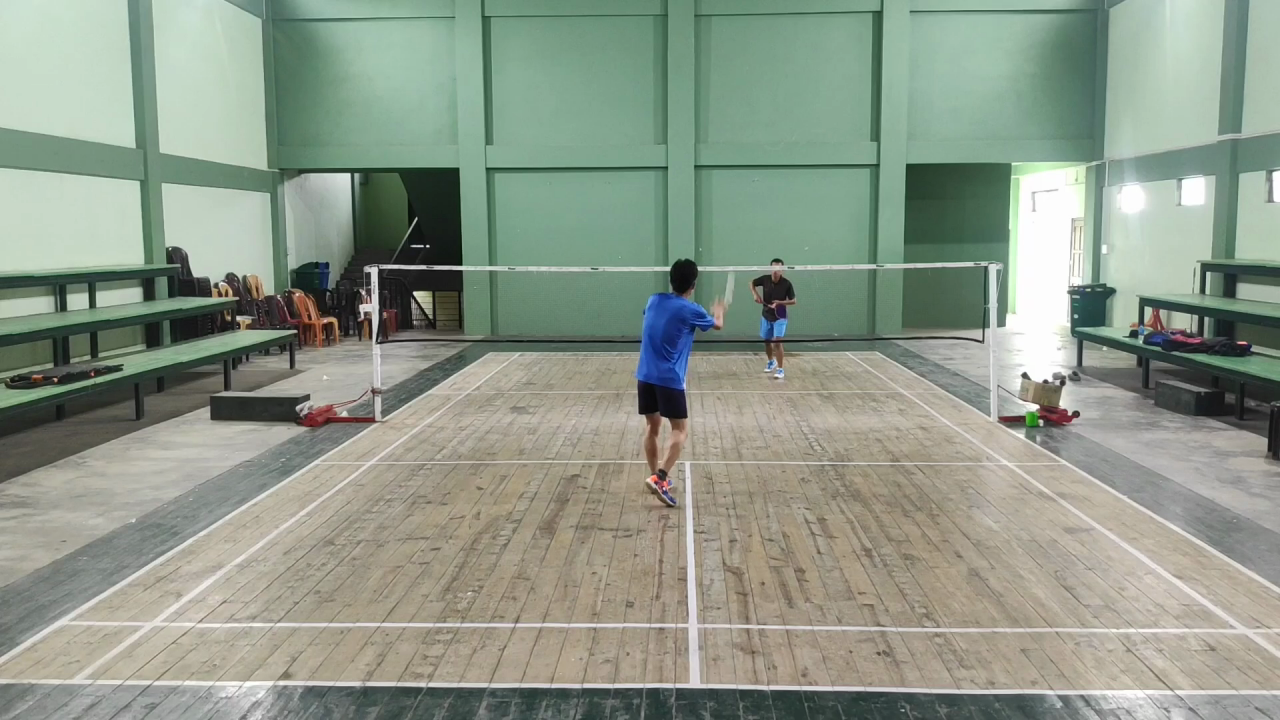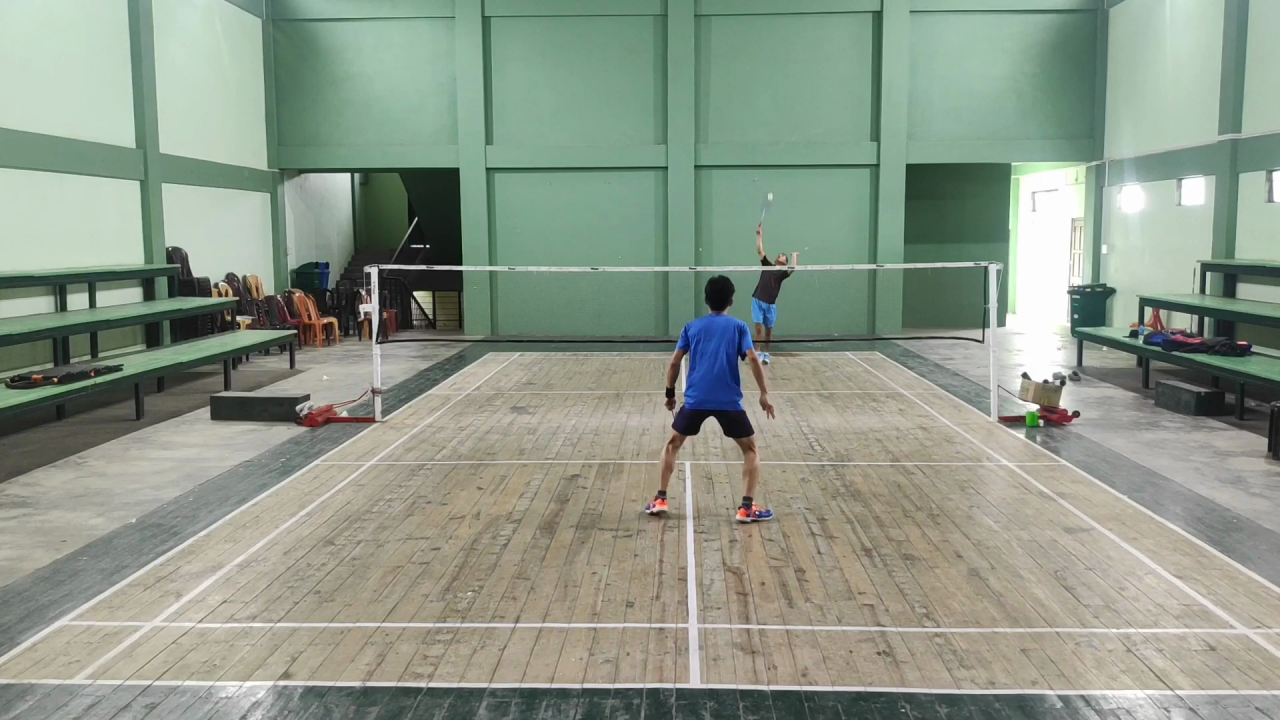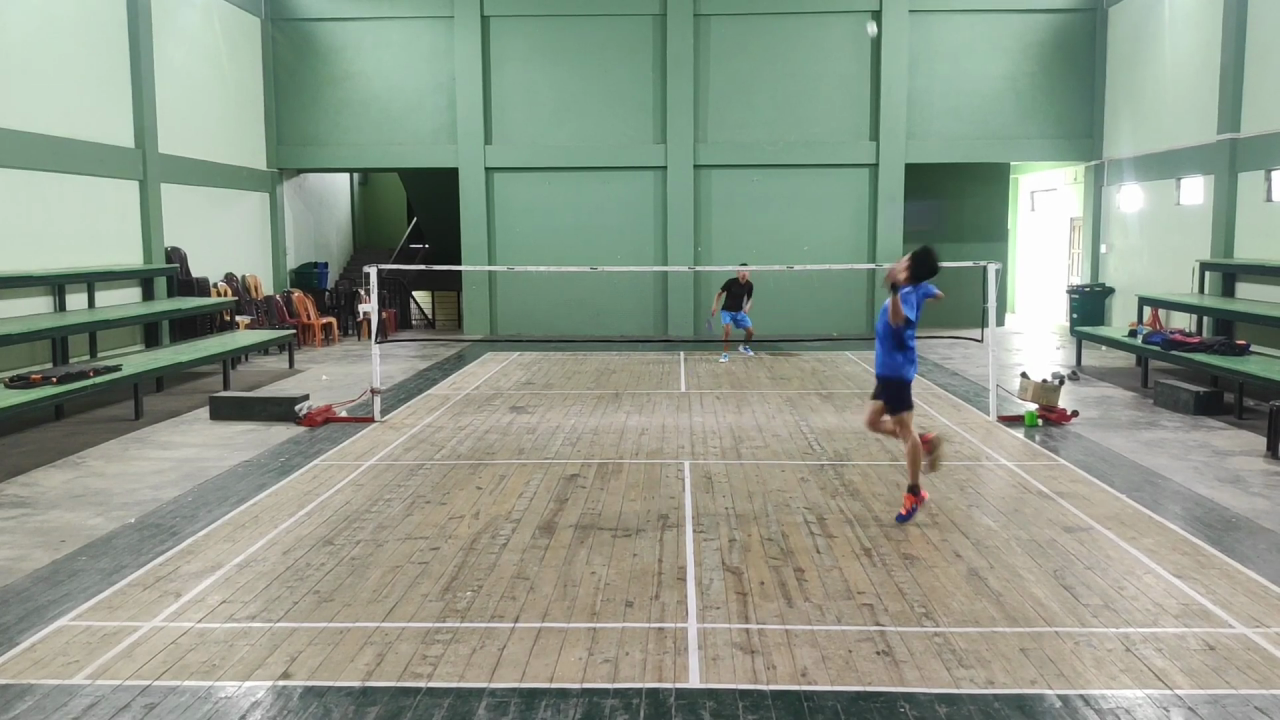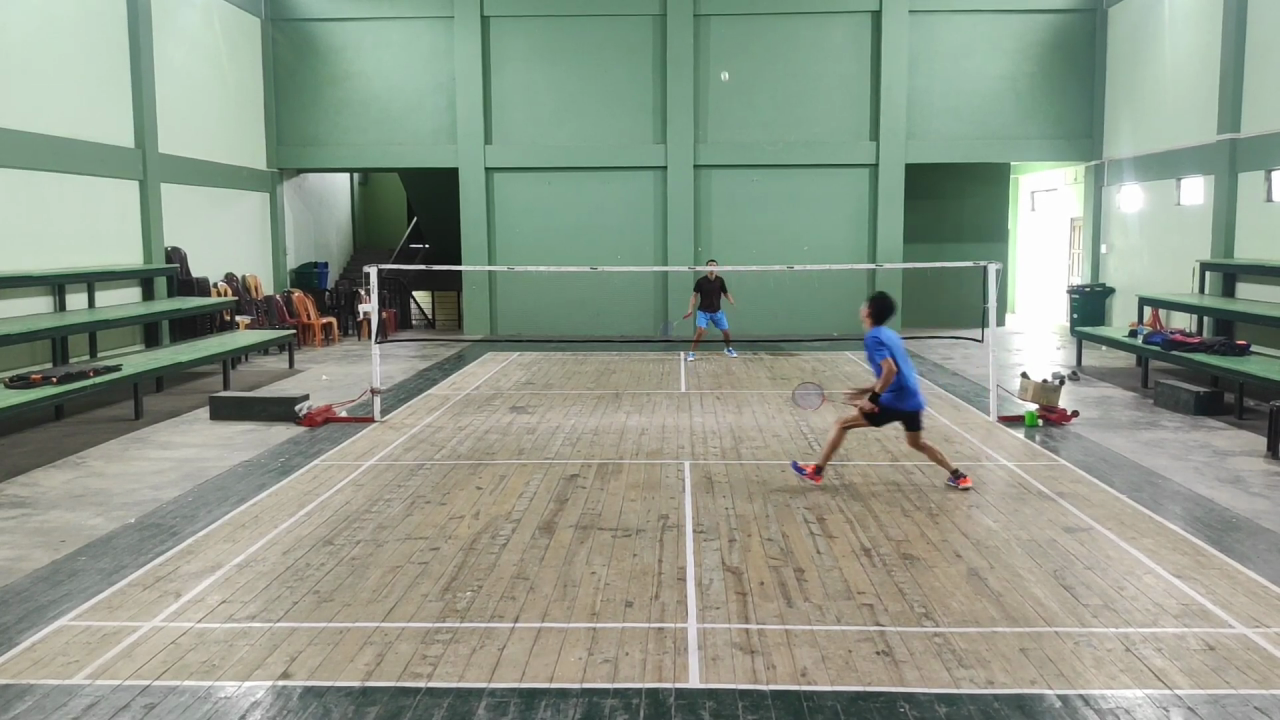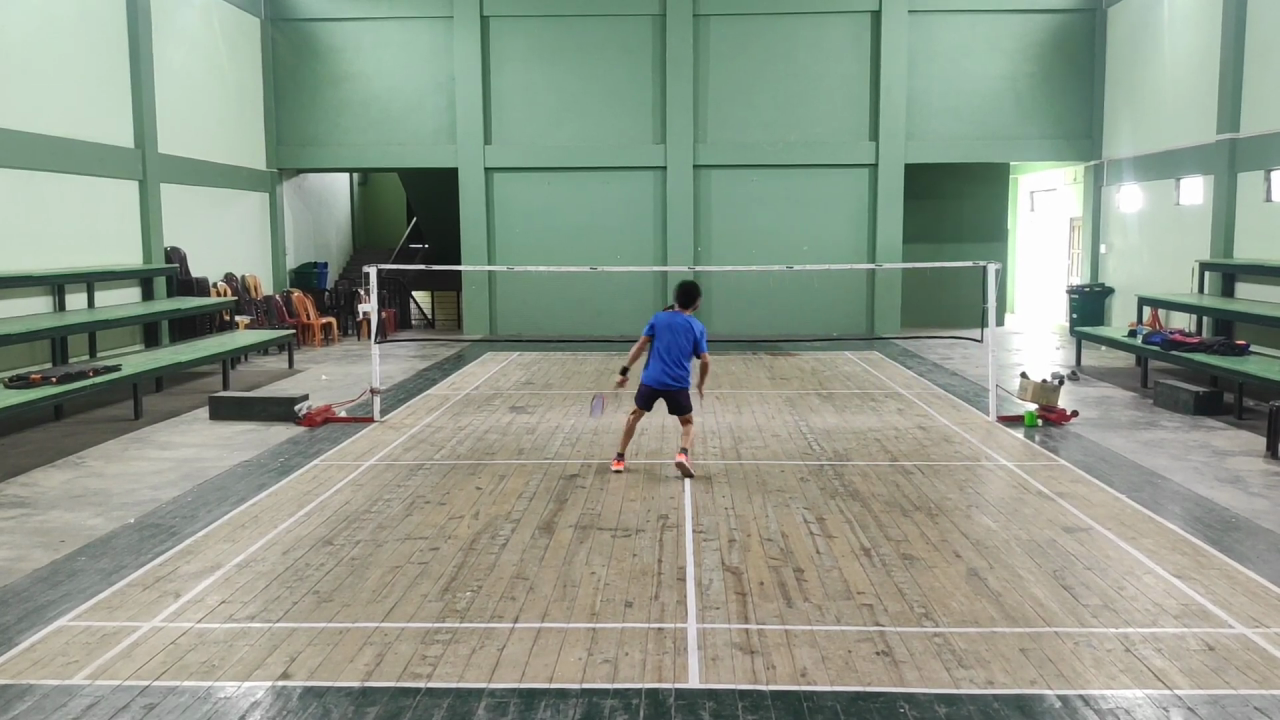
dt=1s
person 1, frame 1
left shoulder: (654, 301)
right shoulder: (692, 311)
right elbow: (718, 324)
right wrist: (719, 309)
left hip: (645, 376)
right hip: (669, 379)
left knee: (653, 426)
right knee: (680, 430)
left ankle: (658, 476)
right ankle: (660, 478)
person 1, frame 2
left shoulder: (691, 327)
right shoulder: (738, 327)
left elbow: (674, 363)
right elbow: (753, 359)
left wrist: (670, 394)
right wrist: (764, 394)
left hip: (695, 401)
right hip: (729, 402)
left knee: (673, 445)
right knee: (750, 450)
left ankle: (661, 499)
right ankle: (746, 507)
person 1, frame 3
left shoulder: (906, 296)
right shoulder: (920, 289)
left elbow: (897, 321)
right elbow: (936, 294)
left wrist: (894, 291)
left hip: (893, 371)
right hip: (902, 371)
left knee: (904, 432)
right knee: (872, 421)
left ankle: (914, 493)
right ankle: (925, 440)
person 1, frame 4
left shoulder: (875, 339)
right shoulder: (891, 335)
left elbow: (890, 370)
left wrist: (873, 398)
right wrist: (867, 391)
left hip: (899, 402)
right hip: (914, 401)
left knee: (842, 425)
right knee: (916, 442)
left ankle: (816, 471)
right ankle: (958, 475)
person 1, frame 5
left shoulder: (659, 319)
right shoulder: (698, 328)
left elbow: (640, 346)
right elbow: (705, 361)
left wrist: (624, 372)
right wrist: (701, 384)
left hip: (651, 380)
right hip: (678, 384)
left knee: (636, 415)
right knee: (687, 424)
left ankle: (619, 459)
right ankle: (682, 454)
